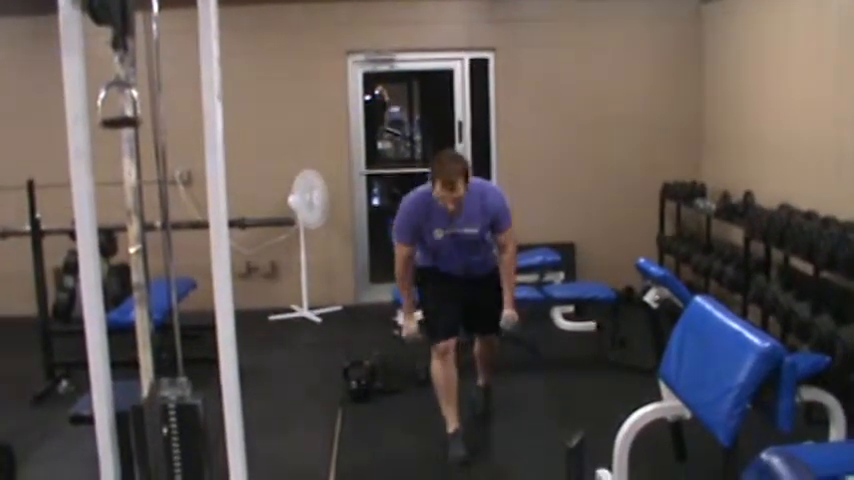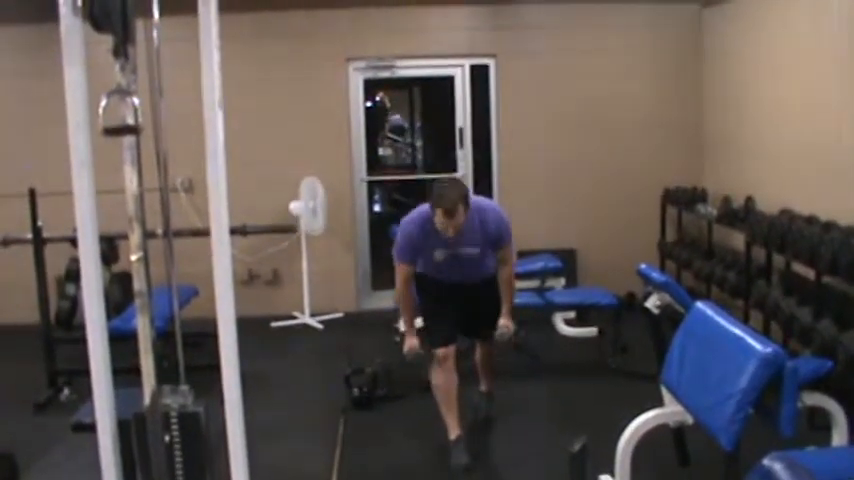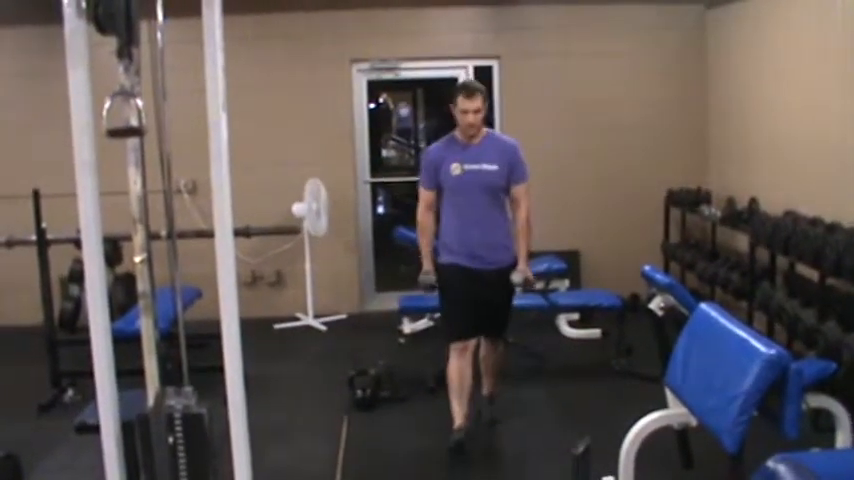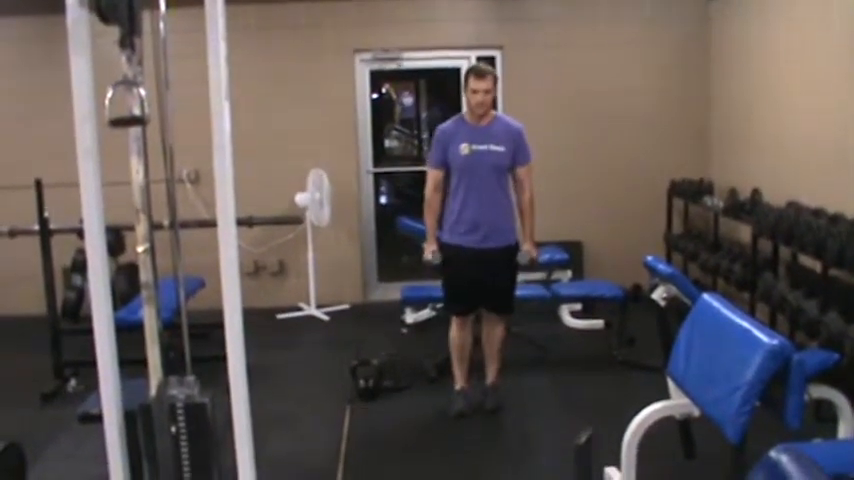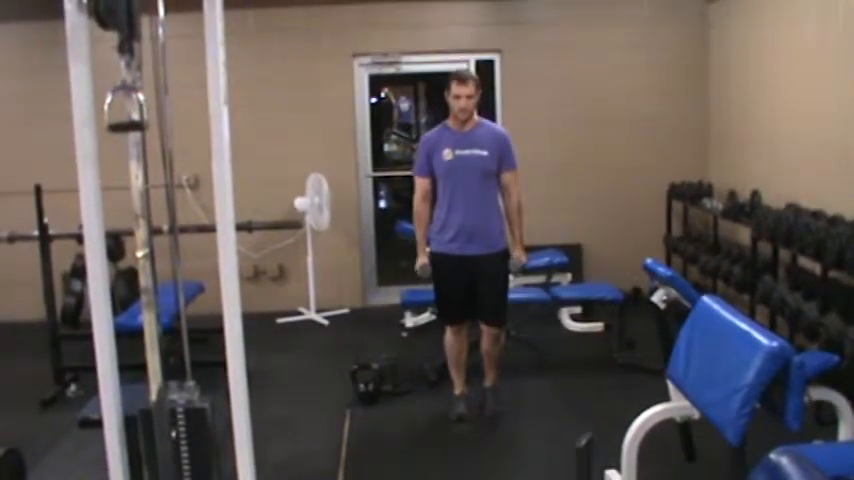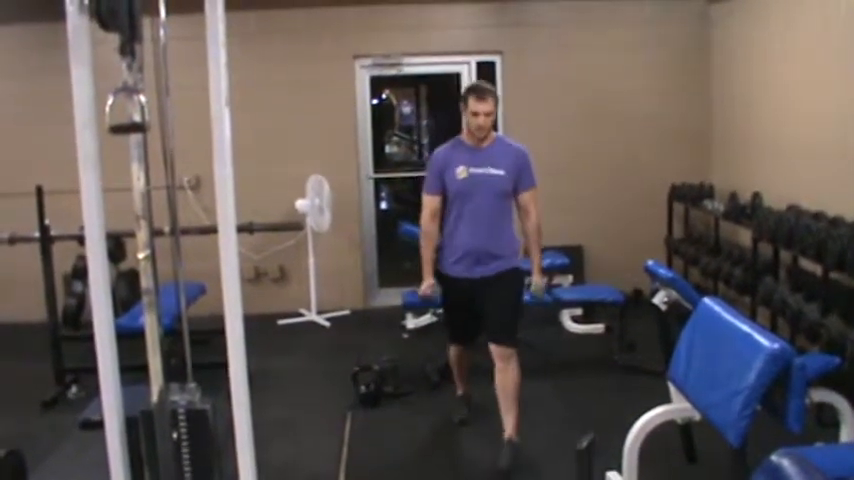
dt=0.5s
person 1, frame 1
left shoulder: (491, 197)
right shoulder: (413, 206)
left elbow: (506, 249)
right elbow: (404, 262)
left wrist: (509, 302)
right wrist: (409, 314)
left hip: (482, 273)
right hip: (436, 274)
left knee: (488, 337)
right knee: (443, 348)
left ankle: (483, 385)
right ankle: (453, 429)
person 1, frame 2
left shoulder: (492, 217)
right shoulder: (412, 227)
left elbow: (506, 264)
right elbow: (404, 281)
left wrist: (506, 313)
right wrist: (410, 331)
left hip: (481, 282)
right hip: (436, 284)
left knee: (487, 343)
right knee: (443, 355)
left ankle: (485, 388)
right ankle: (455, 435)
person 1, frame 3
left shoulder: (507, 150)
right shoulder: (436, 154)
left elbow: (520, 207)
right elbow: (426, 210)
left wrist: (523, 260)
right wrist: (427, 261)
left hip: (500, 263)
right hip: (455, 265)
left knee: (493, 338)
right knee: (461, 345)
left ankle: (488, 394)
right ankle: (459, 424)
person 1, frame 4
left shoulder: (513, 133)
right shoulder: (446, 134)
left elbow: (524, 189)
right elbow: (434, 190)
left wrist: (528, 239)
right wrist: (431, 239)
left hip: (501, 243)
right hip: (458, 243)
left knee: (495, 315)
right knee: (461, 318)
left ankle: (491, 383)
right ankle: (461, 387)
person 1, frame 5
left shoulder: (497, 138)
right shoulder: (431, 142)
left elbow: (511, 194)
right elbow: (422, 199)
left wrist: (518, 244)
right wrist: (421, 250)
left hip: (491, 250)
right hip: (447, 251)
left knee: (493, 328)
right knee: (455, 327)
left ankle: (490, 386)
right ankle: (459, 393)
person 1, frame 6
left shoulder: (515, 156)
right shoulder: (443, 158)
left elbow: (529, 214)
right elbow: (430, 219)
left wrist: (537, 267)
right wrist: (428, 273)
left hip: (501, 271)
right hip: (455, 270)
left knee: (503, 353)
right knee: (459, 343)
left ankle: (510, 436)
right ankle: (461, 393)
